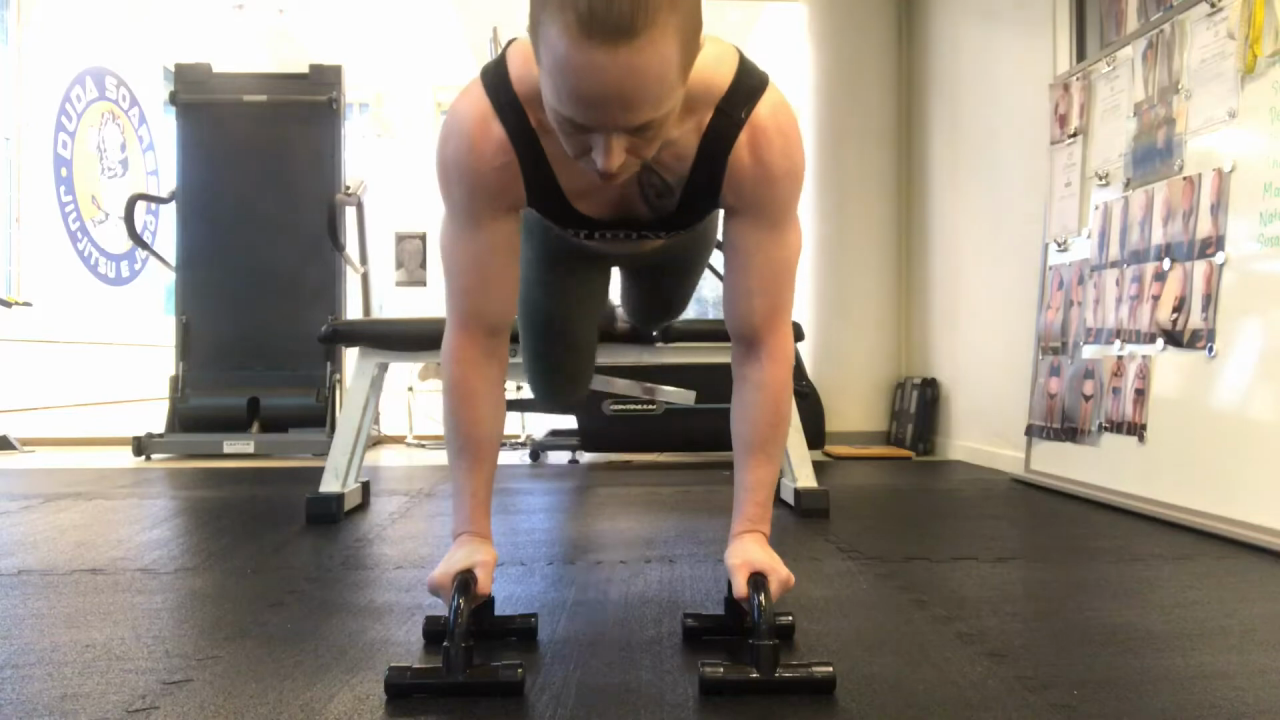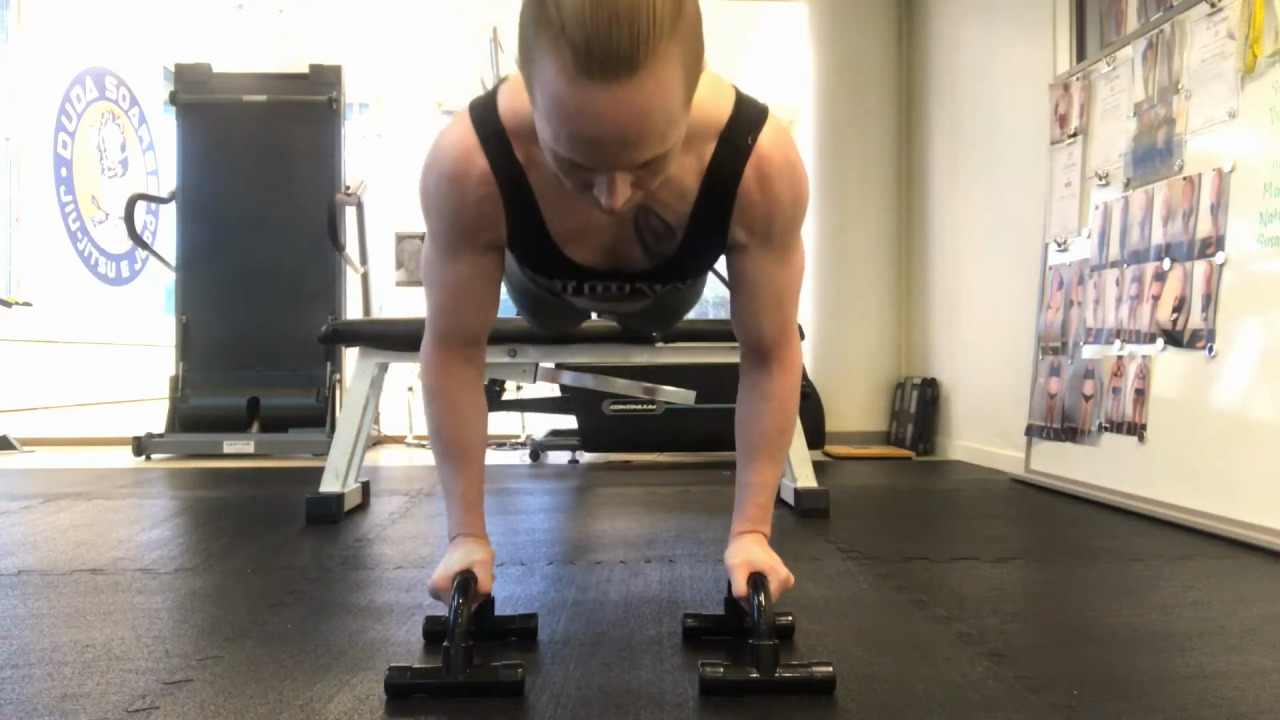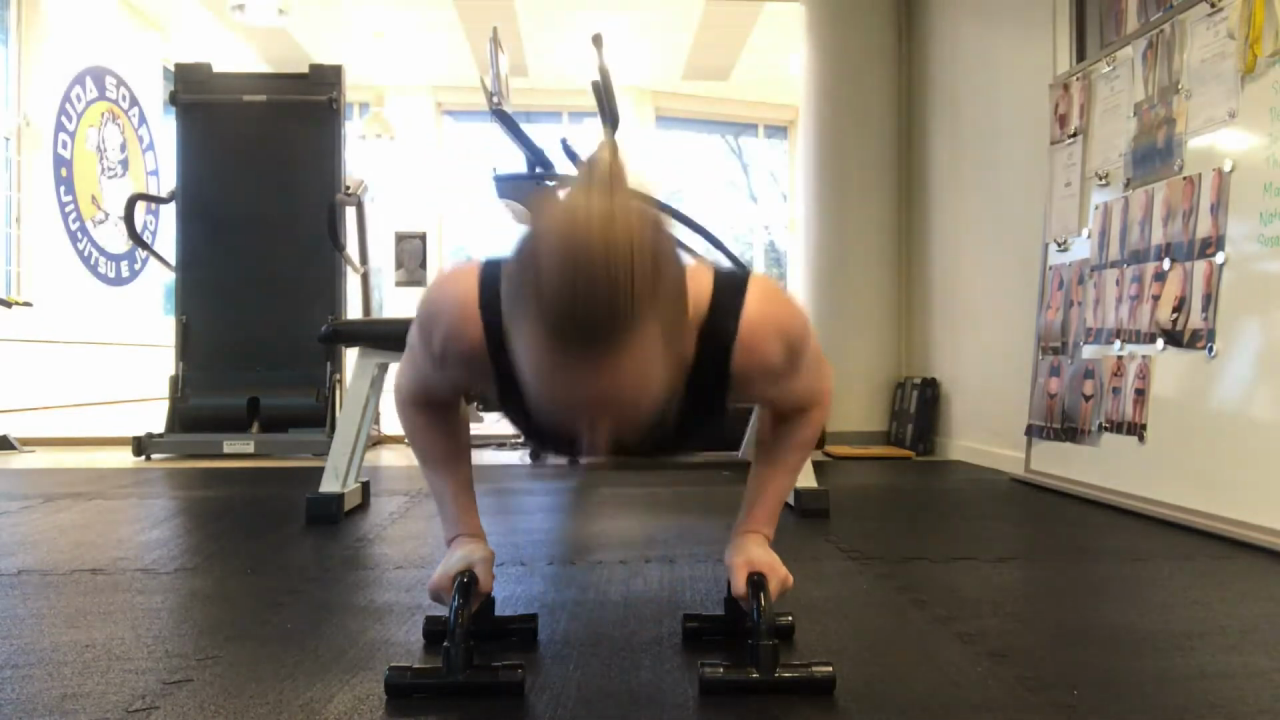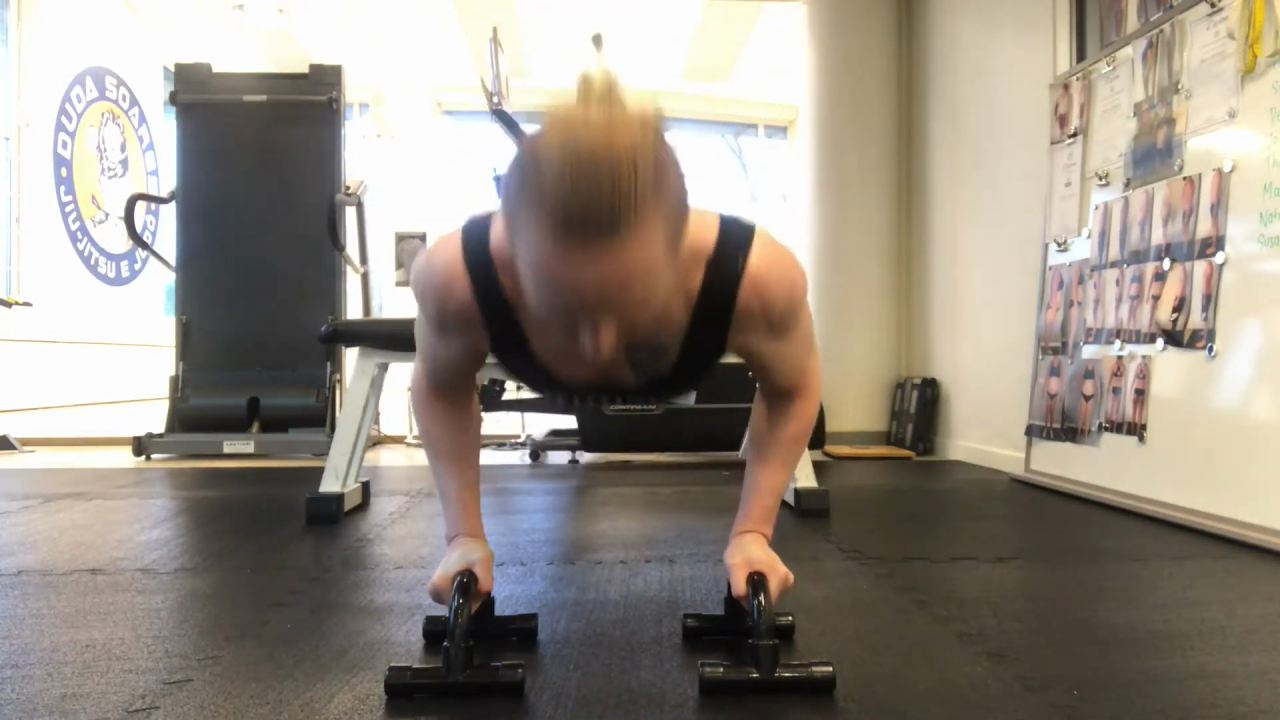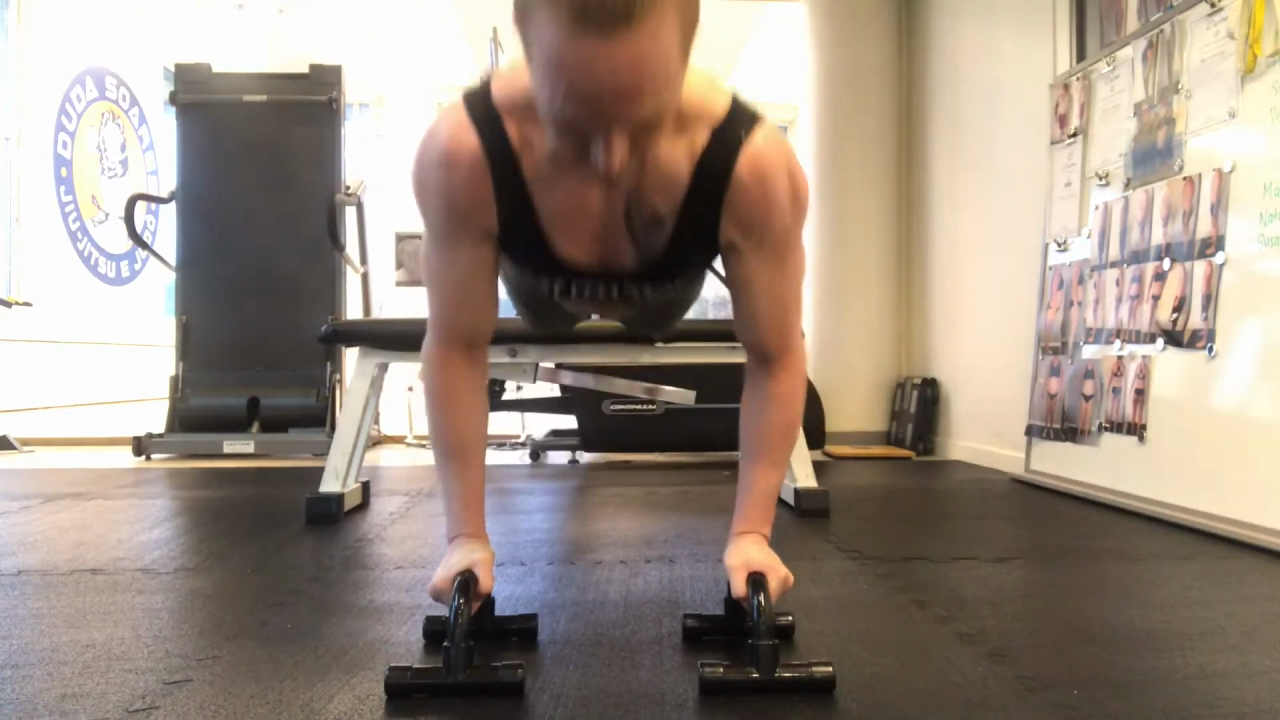
dt=1s
person 1, frame 1
left shoulder: (758, 128)
right shoulder: (483, 127)
left elbow: (760, 340)
right elbow: (477, 337)
left wrist: (751, 529)
right wrist: (471, 531)
left hip: (676, 233)
right hip: (560, 234)
left knee: (656, 317)
right knee: (556, 386)
right ankle: (596, 317)
person 1, frame 2
left shoulder: (762, 164)
right shoulder: (465, 163)
left elbow: (769, 357)
right elbow: (453, 352)
left wrist: (750, 530)
right wrist: (467, 535)
right hip: (544, 285)
right knee: (551, 326)
person 1, frame 3
left shoulder: (753, 327)
right shoulder: (463, 315)
left elbow: (807, 401)
right elbow: (419, 394)
left wrist: (753, 532)
right wrist: (462, 534)
person 1, frame 4
left shoulder: (753, 276)
right shoulder: (459, 274)
left elbow: (793, 387)
right elbow: (441, 387)
left wrist: (752, 531)
right wrist: (464, 536)
person 1, frame 5
left shoulder: (754, 164)
right shoulder: (462, 148)
left elbow: (774, 356)
right elbow: (456, 349)
left wrist: (749, 532)
right wrist: (466, 536)
left hip: (661, 281)
right hip: (542, 272)
left knee: (653, 319)
right knee: (545, 319)
